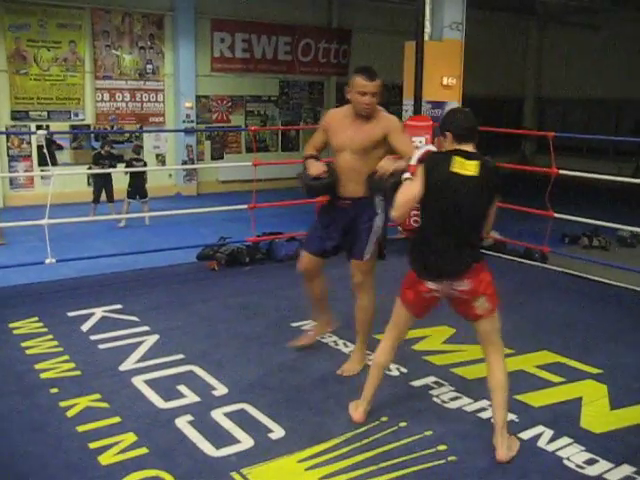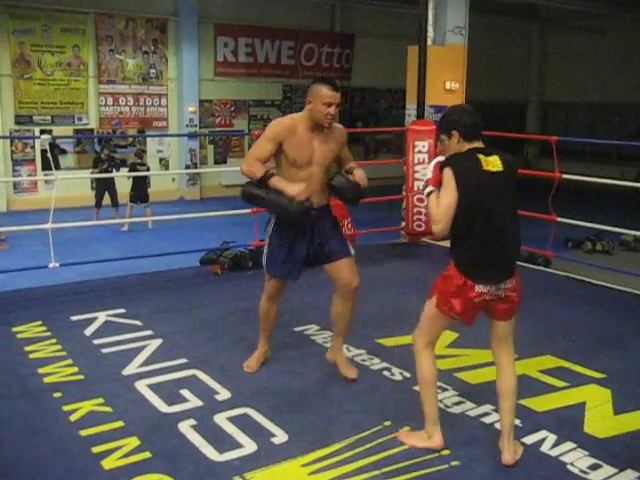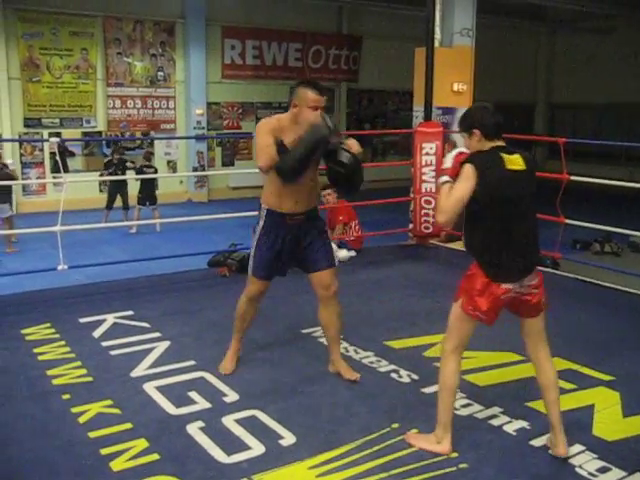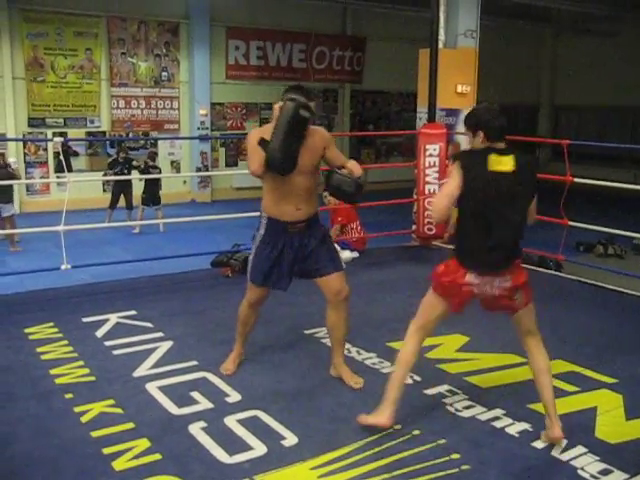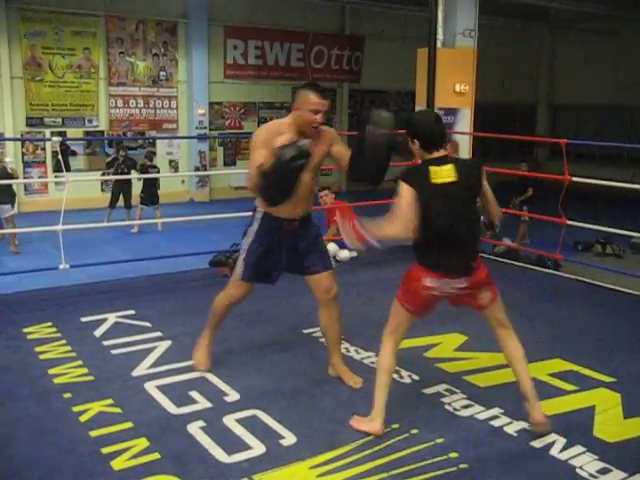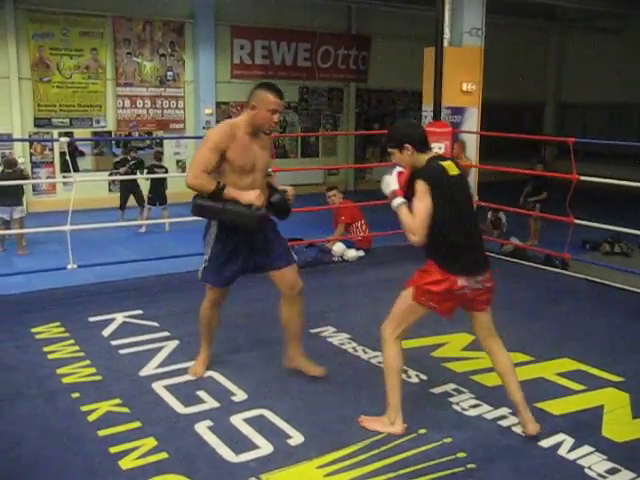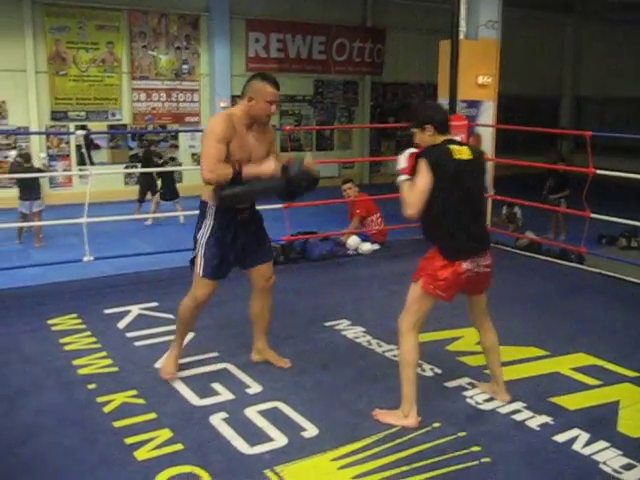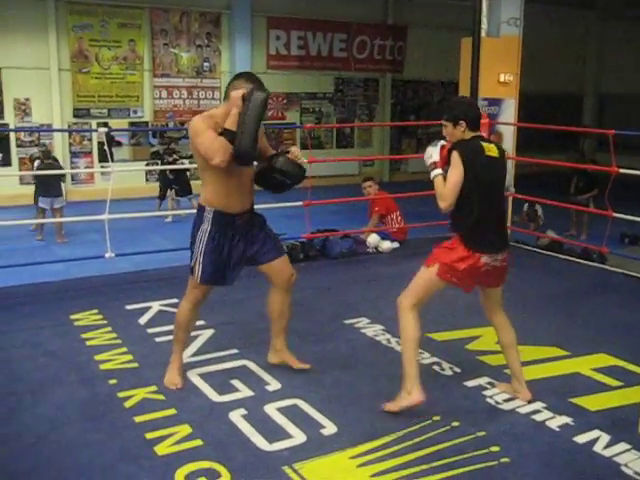
dt=0.4s
person 1, frame 1
left shoulder: (431, 163)
right shoulder: (491, 172)
left elbow: (397, 213)
right elbow: (484, 227)
left wrist: (411, 177)
left hip: (426, 271)
right hip: (468, 273)
left knee: (392, 336)
right knee: (494, 351)
left ankle: (363, 406)
right ankle: (502, 440)
person 1, frame 2
left shoulder: (455, 167)
right shoulder: (507, 166)
left elbow: (440, 227)
left wrist: (433, 187)
left hip: (467, 275)
right hip: (506, 275)
left knee: (423, 343)
right knee: (503, 354)
left ankle: (432, 433)
right ankle: (508, 443)
person 1, frame 3
left shoulder: (476, 164)
right shoulder: (525, 163)
left elbow: (444, 217)
left wrist: (447, 176)
left hip: (489, 275)
right hip: (527, 273)
left knee: (451, 350)
right knee: (540, 351)
left ankle: (441, 436)
right ankle: (558, 438)
person 1, frame 4
left shoulder: (466, 161)
right shoulder: (526, 166)
left elbow: (437, 213)
left wrist: (447, 177)
left hip: (465, 270)
right hip: (506, 272)
left knee: (416, 332)
right knee: (531, 339)
left ankle: (385, 411)
right ankle: (553, 423)
person 1, frame 5
left shoulder: (412, 178)
right shoulder: (473, 169)
left elbow: (405, 230)
right elbow: (495, 213)
left wrist: (364, 231)
left hip: (427, 274)
right hip: (469, 271)
left knee: (391, 338)
right knee: (503, 328)
left ankle: (376, 418)
right ankle: (534, 407)
person 1, frame 6
left shoulder: (424, 176)
right shoulder: (453, 167)
left elbow: (417, 235)
left wrist: (396, 197)
left hip: (444, 272)
right hip: (478, 270)
left knee: (390, 333)
right knee: (490, 339)
left ankle: (393, 418)
right ankle: (526, 417)
person 1, frame 7
left shoulder: (430, 156)
right shoulder: (476, 155)
left elbow: (412, 210)
left wrist: (405, 173)
left hip: (448, 257)
right hip: (480, 254)
left knee: (407, 325)
right knee: (481, 318)
left ankle: (407, 411)
right ankle: (499, 386)
person 1, frame 8
left shoulder: (462, 151)
right shoulder: (497, 153)
left elbow: (445, 203)
left wrist: (435, 166)
left hip: (467, 249)
right hip: (497, 249)
left knee: (407, 303)
right knee: (495, 312)
left ankle: (411, 388)
right ankle: (520, 385)
person 2, frame 1
left shoulder: (388, 123)
right shoulder: (332, 118)
left elbow: (415, 158)
right elbow: (311, 147)
left wrist: (396, 165)
right wrist: (312, 163)
left hip: (368, 207)
right hip: (336, 204)
left knee: (360, 281)
right knee: (307, 267)
left ankle: (361, 350)
right ankle: (323, 320)
person 2, frame 2
left shoulder: (338, 133)
right shoulder: (282, 128)
left elbow: (344, 162)
right elbow: (248, 166)
left wrist: (354, 172)
right wrist: (284, 185)
left hip: (322, 217)
right hip: (287, 218)
left knee: (349, 283)
right knee: (273, 289)
left ankle: (337, 351)
right ankle: (262, 347)
person 2, frame 3
left shoulder: (322, 130)
right shoulder: (270, 126)
left elbow: (341, 167)
right elbow: (265, 163)
left wrist: (349, 151)
right wrist: (299, 133)
left hip: (309, 221)
right hip: (274, 222)
left knee: (328, 290)
right knee: (254, 291)
left ankle: (336, 359)
right ankle: (235, 348)
person 2, frame 4
left shoulder: (320, 136)
right shoulder: (260, 135)
left elbow: (340, 165)
right elbow: (258, 170)
left wrist: (352, 168)
right wrist: (275, 126)
left hip: (311, 228)
right hip: (275, 229)
left knee: (339, 294)
right knee: (254, 296)
left ankle: (338, 363)
right ankle: (238, 350)
person 2, frame 5
left shoulder: (326, 136)
right shoulder: (268, 133)
left elbow: (352, 166)
right elbow: (253, 184)
right wrist: (275, 154)
left hip: (304, 226)
right hip: (268, 224)
left knee: (329, 294)
right knee: (236, 291)
left ankle: (337, 363)
right ankle: (205, 339)
person 2, frame 6
left shoulder: (265, 139)
right shoulder: (222, 134)
right elbow: (194, 178)
left wrist: (280, 191)
right wrist: (238, 195)
left hip: (261, 225)
right hip: (226, 226)
left knee: (293, 287)
right knee: (215, 295)
left ankle: (295, 354)
right ankle: (205, 353)
person 2, frame 7
left shoulder: (264, 129)
right shoulder: (221, 123)
left elbow: (273, 167)
right elbow: (210, 174)
right wrist: (256, 170)
left hip: (248, 214)
right hip: (218, 215)
left knee: (265, 282)
right knee: (202, 292)
left ankle: (260, 348)
right ankle: (175, 349)
person 2, frame 8
right shoulder: (202, 123)
left elbow: (267, 157)
right elbow: (219, 158)
left wrist: (289, 155)
right wrist: (235, 114)
left hip: (249, 218)
right hip: (216, 220)
left knee: (285, 277)
right knee: (195, 295)
left ankle: (278, 349)
right ankle: (176, 360)
